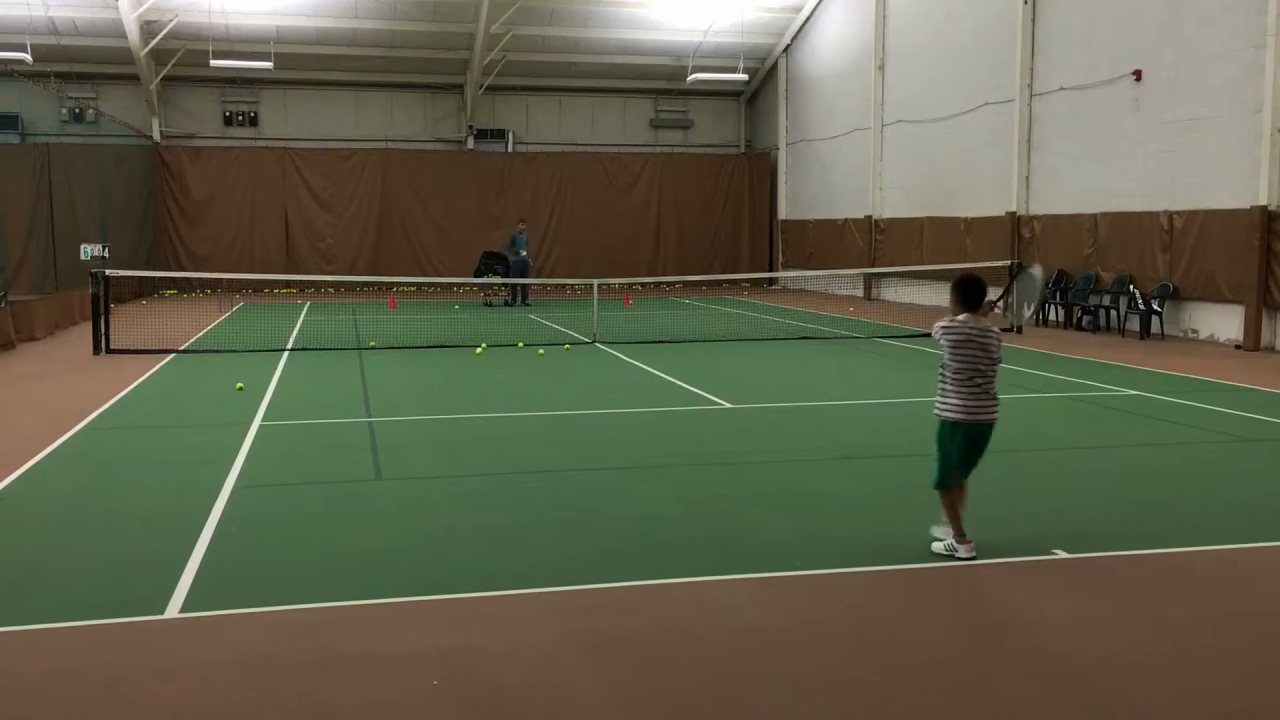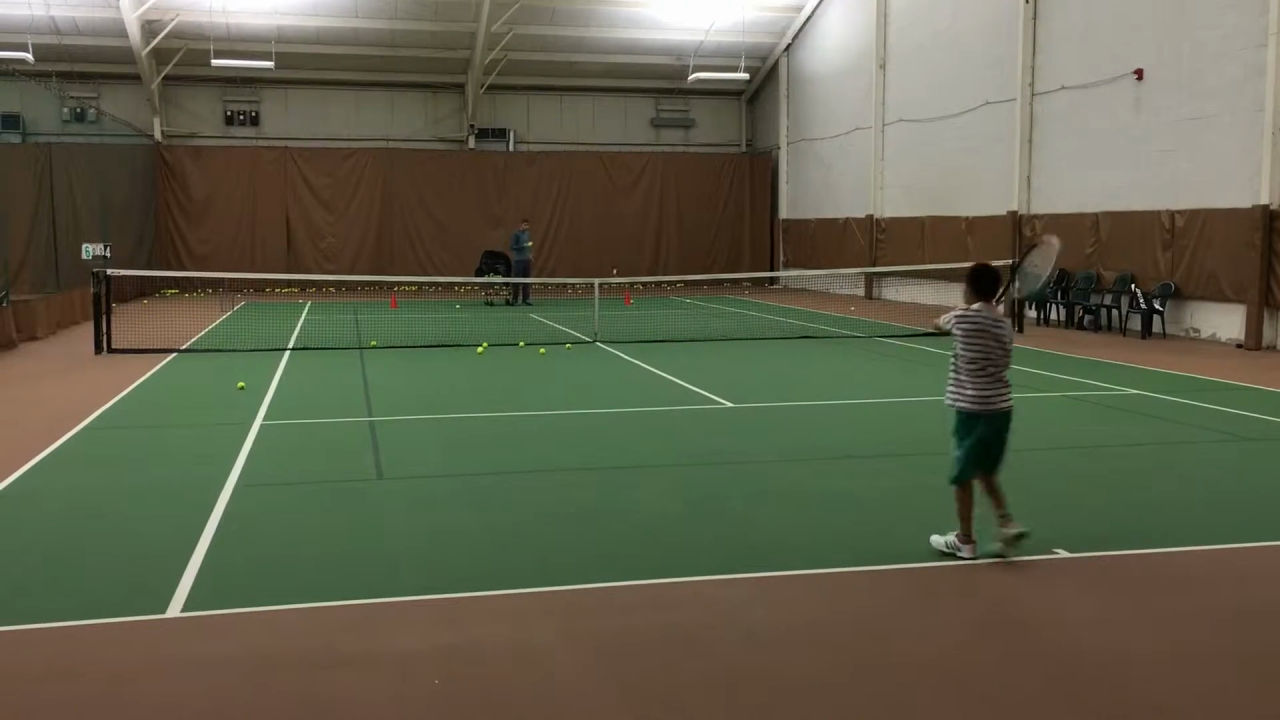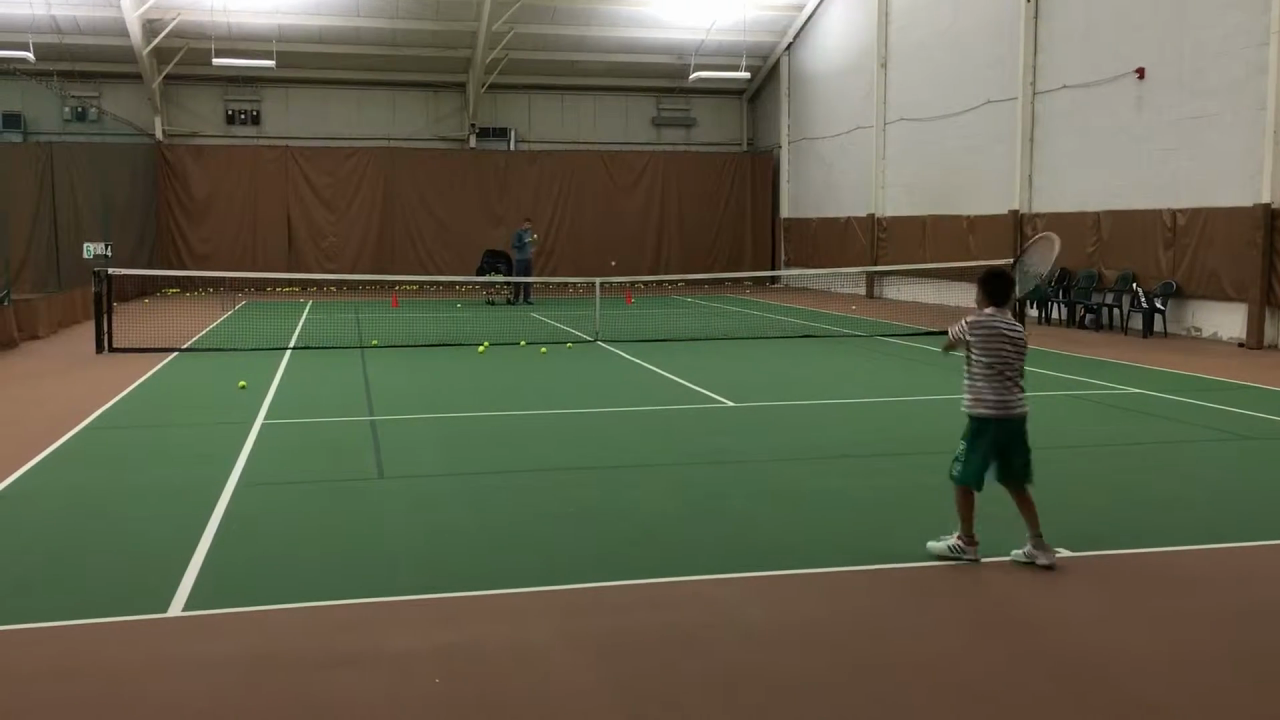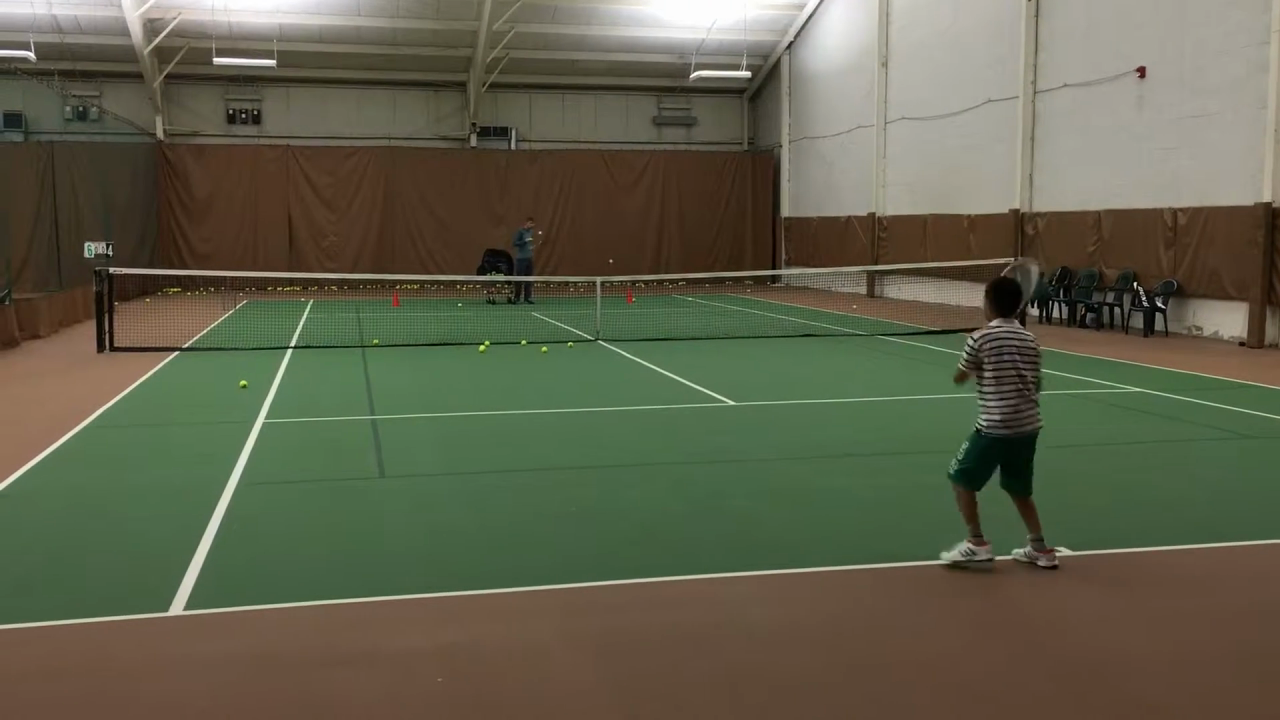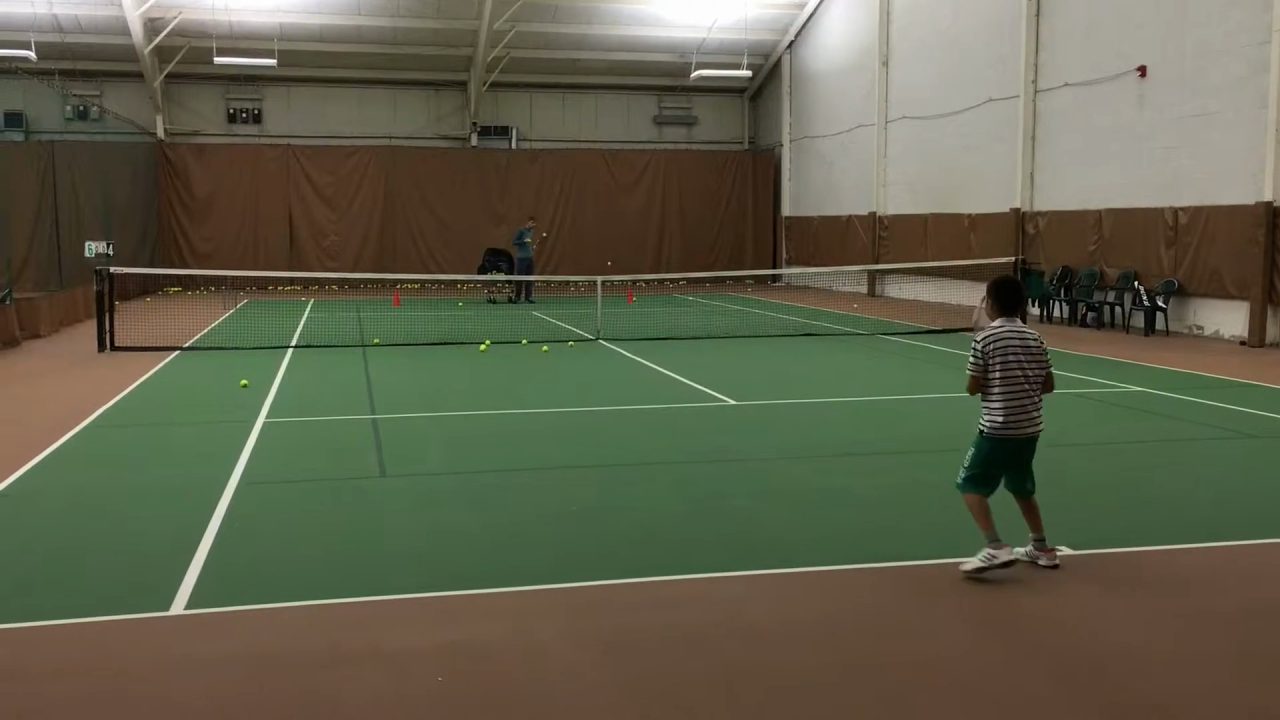
dt=0.1s
person 1, frame 1
left shoulder: (947, 328)
right shoulder: (993, 335)
left wrist: (975, 314)
left hip: (956, 415)
right hip: (986, 416)
left knee: (947, 479)
right knee: (957, 474)
left ankle: (961, 541)
right ankle: (952, 523)
person 1, frame 2
left shoulder: (961, 318)
right shoulder: (1004, 325)
left elbow: (939, 323)
left hip: (973, 409)
right hip: (1001, 407)
left knee: (962, 476)
right knee: (985, 471)
left ankle: (964, 541)
right ankle: (1007, 524)
person 1, frame 3
left shoulder: (974, 324)
right shoulder: (1018, 331)
left elbow: (947, 345)
left hip: (987, 415)
right hip: (1016, 414)
left knee: (963, 478)
right knee: (1014, 481)
left ankle: (966, 541)
right ankle: (1038, 546)
person 1, frame 4
left shoulder: (980, 338)
right shoulder: (1030, 340)
left elbow: (959, 378)
right elbow: (1035, 385)
left hip: (995, 427)
right hip: (1028, 425)
left knee: (961, 479)
right knee: (1018, 488)
left ankle: (976, 542)
right ankle: (1040, 549)
person 1, frame 5
left shoulder: (984, 338)
right shoulder: (1034, 338)
left elbow: (973, 389)
right elbow: (1048, 385)
left hip: (998, 428)
right hip: (1030, 426)
left knee: (971, 486)
right knee: (1022, 488)
left ankle: (996, 547)
right ankle: (1041, 548)
